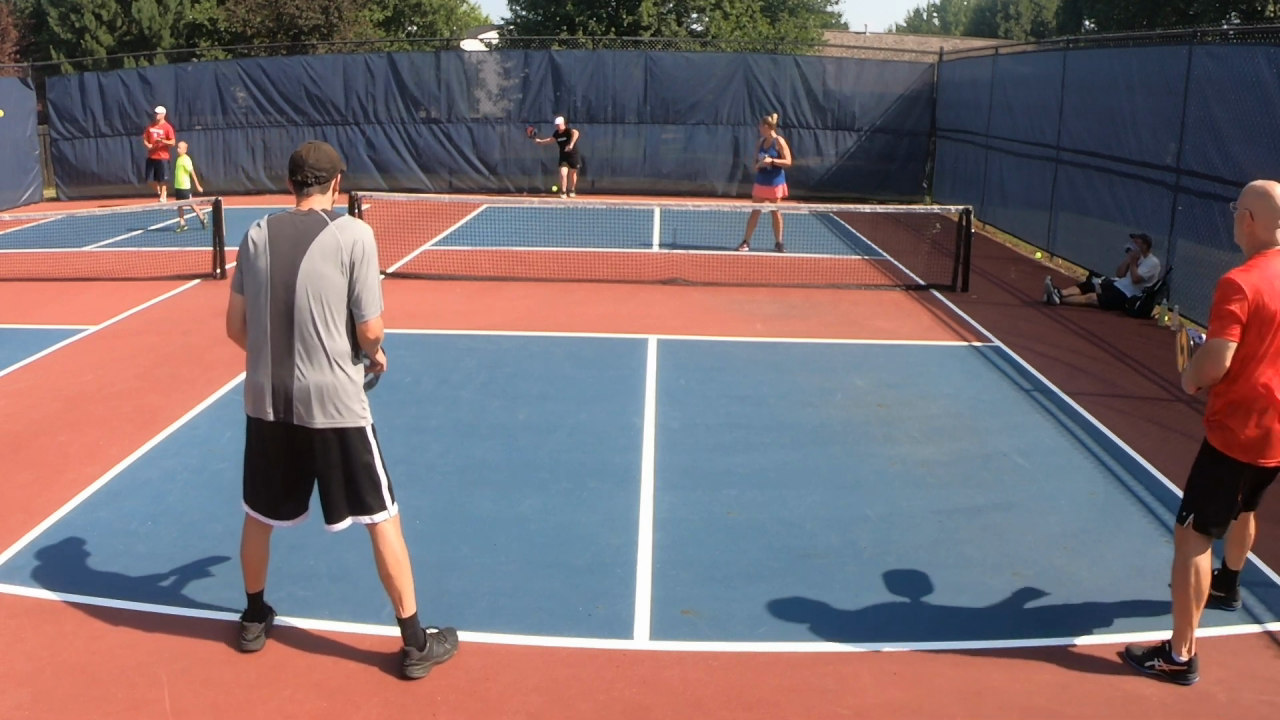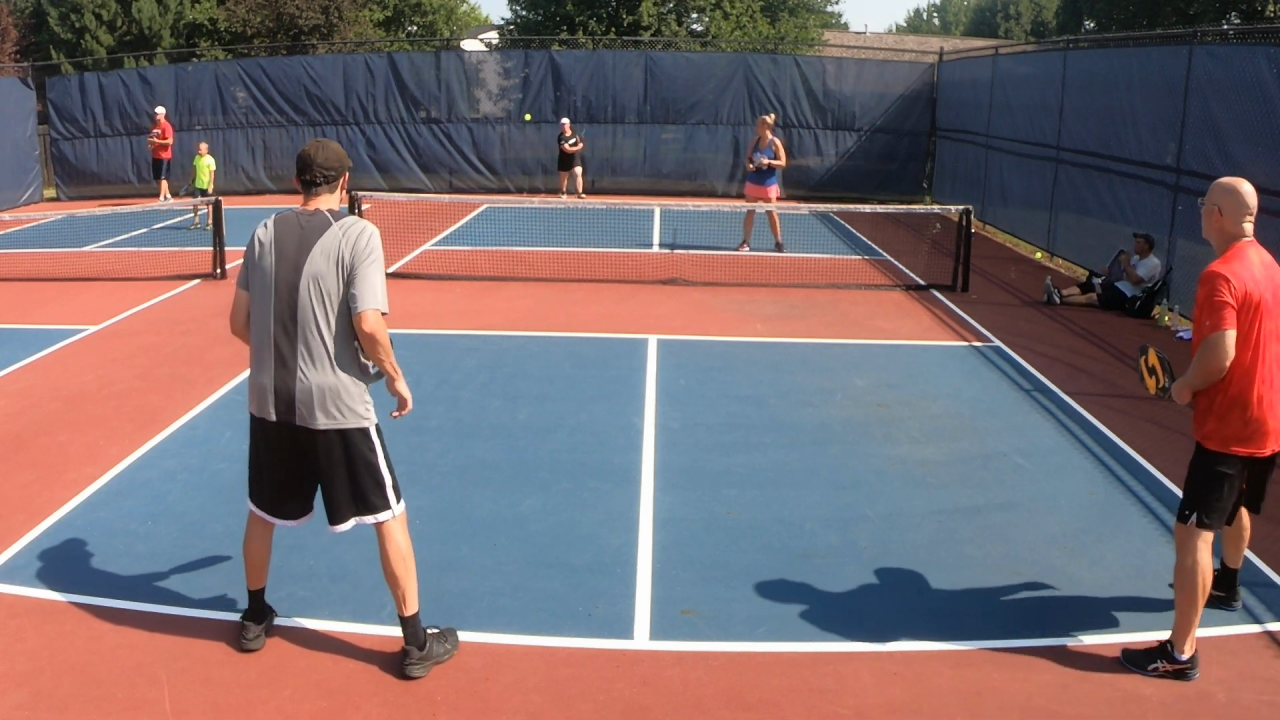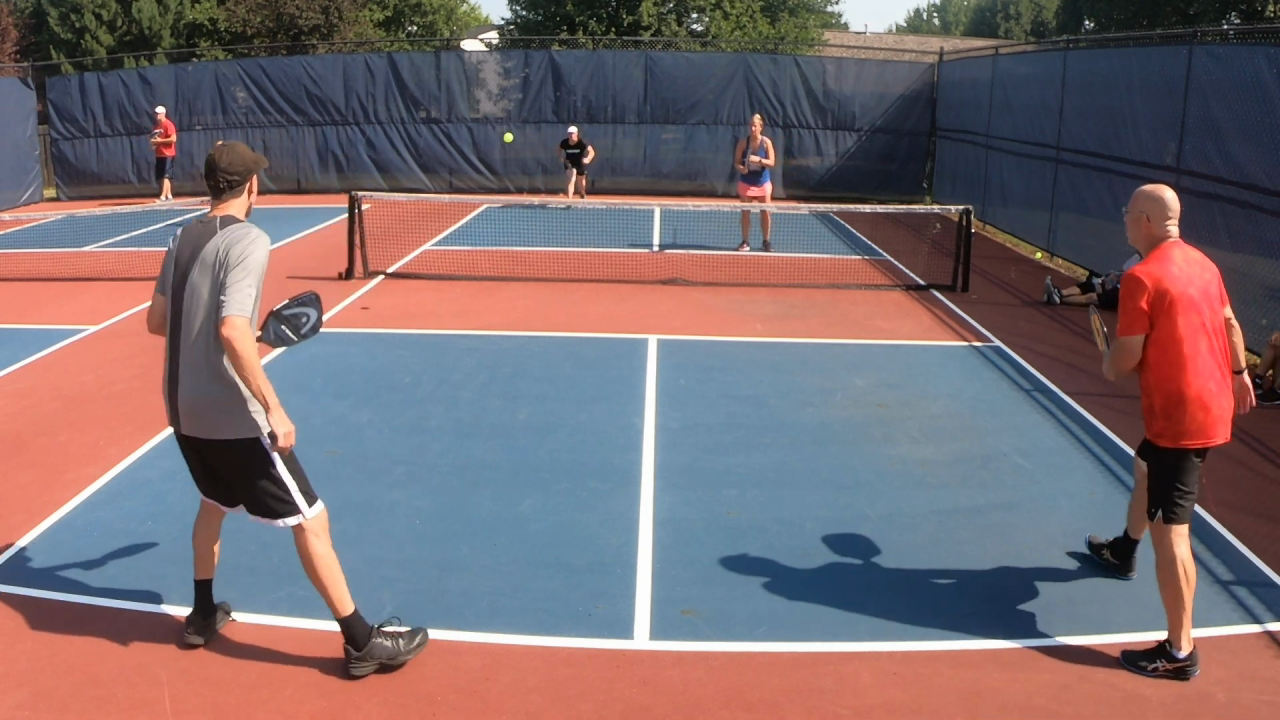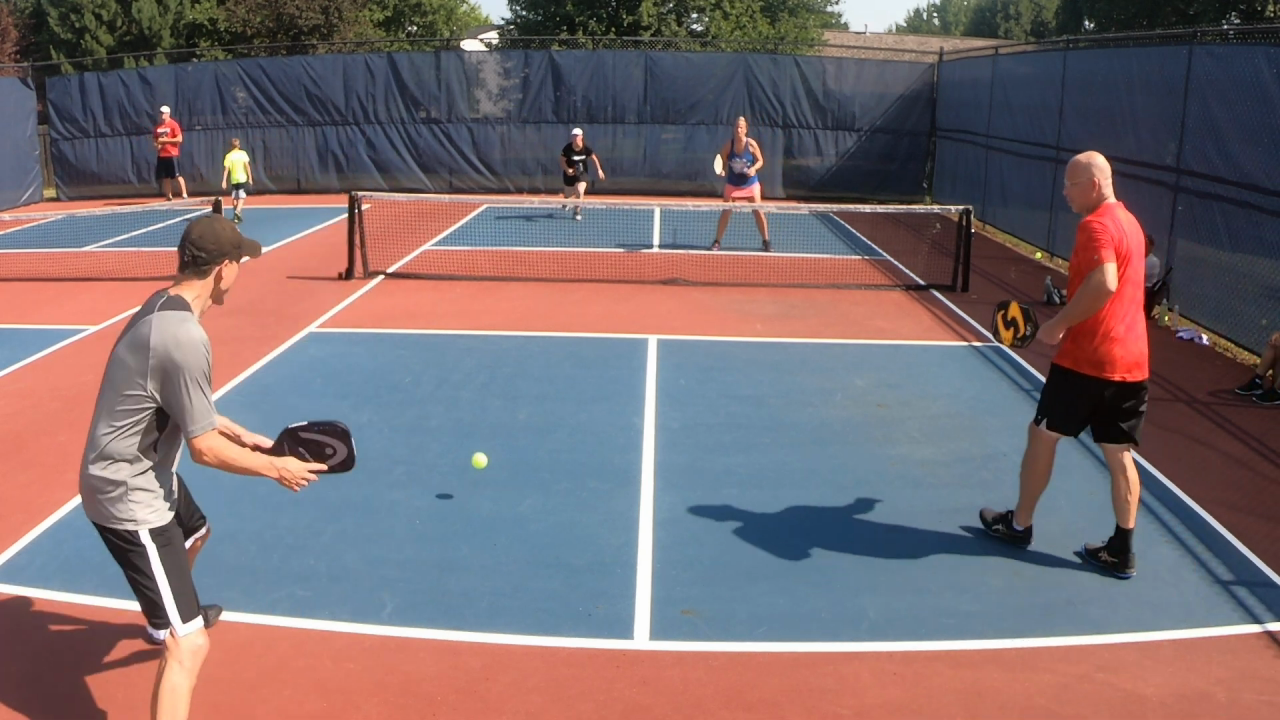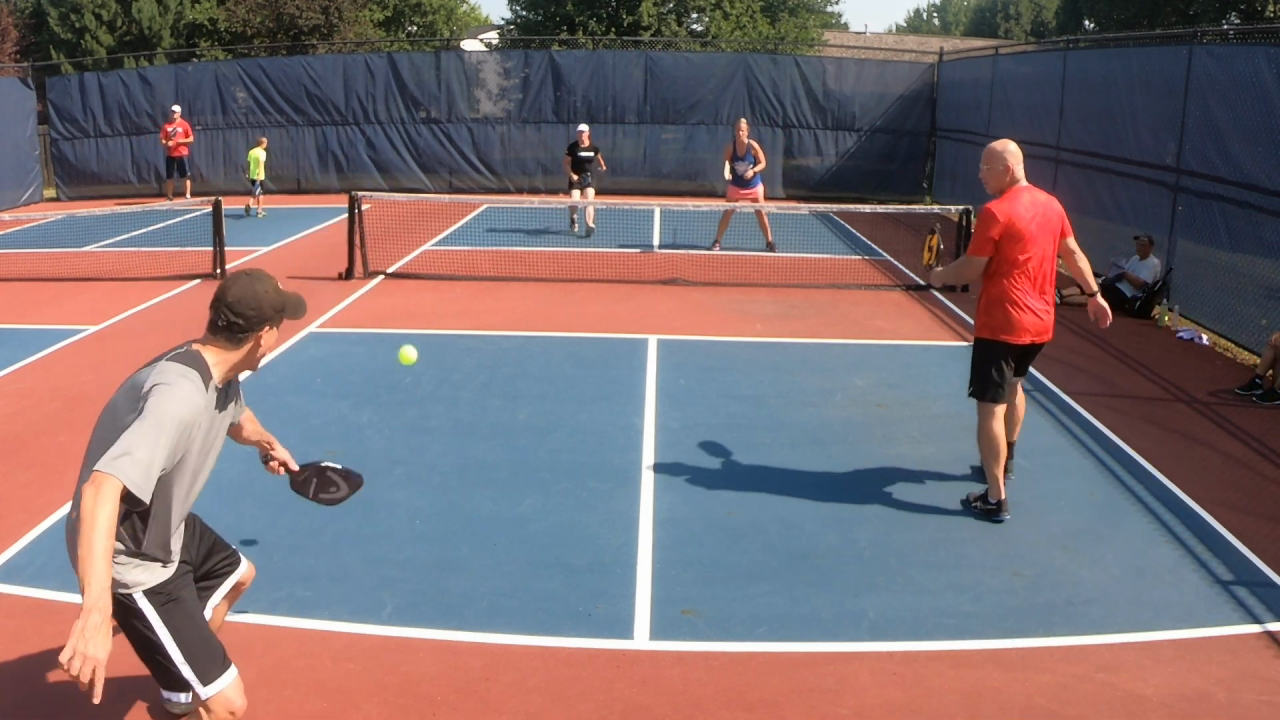
dt=0.5s
person 1, frame 1
left shoulder: (256, 235)
right shoulder: (353, 234)
left elbow: (236, 327)
right elbow: (369, 331)
right wrist: (376, 354)
left hip: (267, 400)
right hip: (334, 403)
left knee: (259, 514)
right knee: (382, 518)
left ankle: (254, 618)
right ankle: (416, 642)
person 1, frame 2
left shoulder: (265, 233)
right shoulder: (358, 234)
left elbow: (239, 322)
right elbow: (368, 326)
right wrist: (396, 378)
left hip: (270, 401)
right hip: (338, 404)
left knee: (262, 512)
right knee: (390, 518)
left ankle: (254, 618)
right ankle: (416, 642)
person 1, frame 3
left shoulder: (182, 238)
right shoulder: (248, 240)
left elbow: (157, 321)
right elbow: (232, 332)
right wrist: (272, 410)
left hip: (184, 408)
right hip: (228, 413)
left knee: (217, 502)
right knee: (310, 519)
left ankle: (203, 614)
right ankle: (361, 639)
person 1, frame 4
left shoulder: (163, 308)
right shoulder: (184, 338)
right elbow: (204, 448)
left wrist: (245, 436)
right wrist: (275, 467)
left hip: (140, 474)
right hip: (126, 496)
left knee: (193, 535)
right knee: (189, 647)
left ankle: (169, 619)
person 1, frame 5
left shoulder: (214, 369)
right shoulder: (179, 397)
left elbow: (234, 421)
right elbow: (98, 493)
left wrist: (270, 446)
right wrist: (95, 614)
left hip: (164, 532)
right hip: (130, 563)
left knee: (237, 576)
left ankle: (187, 675)
person 2, frame 1
left shoulder: (1239, 283)
left elbow: (1213, 363)
left wrist: (1189, 378)
left hip: (1237, 432)
left knee: (1192, 537)
left ankle: (1180, 654)
right ankle: (1226, 584)
person 2, frame 2
left shoulder: (1221, 274)
left elbow: (1218, 356)
left wrist: (1185, 386)
left hip: (1229, 427)
left knee: (1193, 533)
right knee: (1234, 505)
left ankle: (1181, 651)
right ankle: (1226, 583)
person 2, frame 3
left shoulder: (1141, 277)
right shoulder: (1202, 263)
left elbow: (1127, 356)
right elbow: (1229, 323)
left wrist: (1109, 367)
right wrist: (1239, 374)
left hip: (1179, 419)
right hip: (1212, 407)
left knee: (1168, 530)
right knee: (1145, 468)
left ankle: (1180, 649)
right ankle: (1124, 551)
person 2, frame 4
left shoulder: (1095, 225)
right shoulder: (1128, 222)
left elbow: (1103, 285)
left wrist: (1057, 324)
left hip: (1087, 359)
right hip: (1132, 360)
left knee: (1042, 437)
right knee: (1118, 454)
left ankle: (1020, 525)
right ankle: (1122, 548)
person 2, frame 5
left shoulder: (994, 212)
right shoulder: (1051, 205)
left elbow: (969, 272)
right elbow: (1073, 253)
left wrist: (941, 274)
right wrist: (1093, 295)
left hip: (999, 326)
right hip: (1039, 325)
left knee: (991, 409)
right knee: (1011, 386)
left ankle: (996, 498)
right ankle: (1005, 457)
